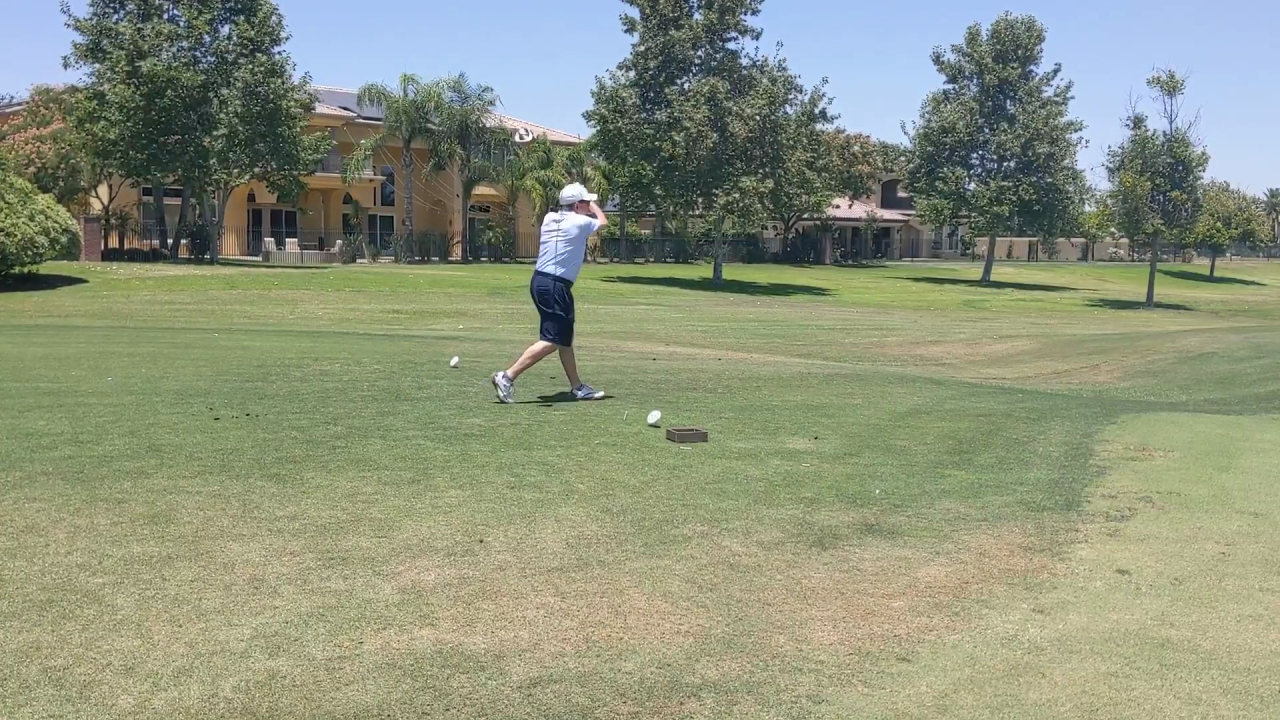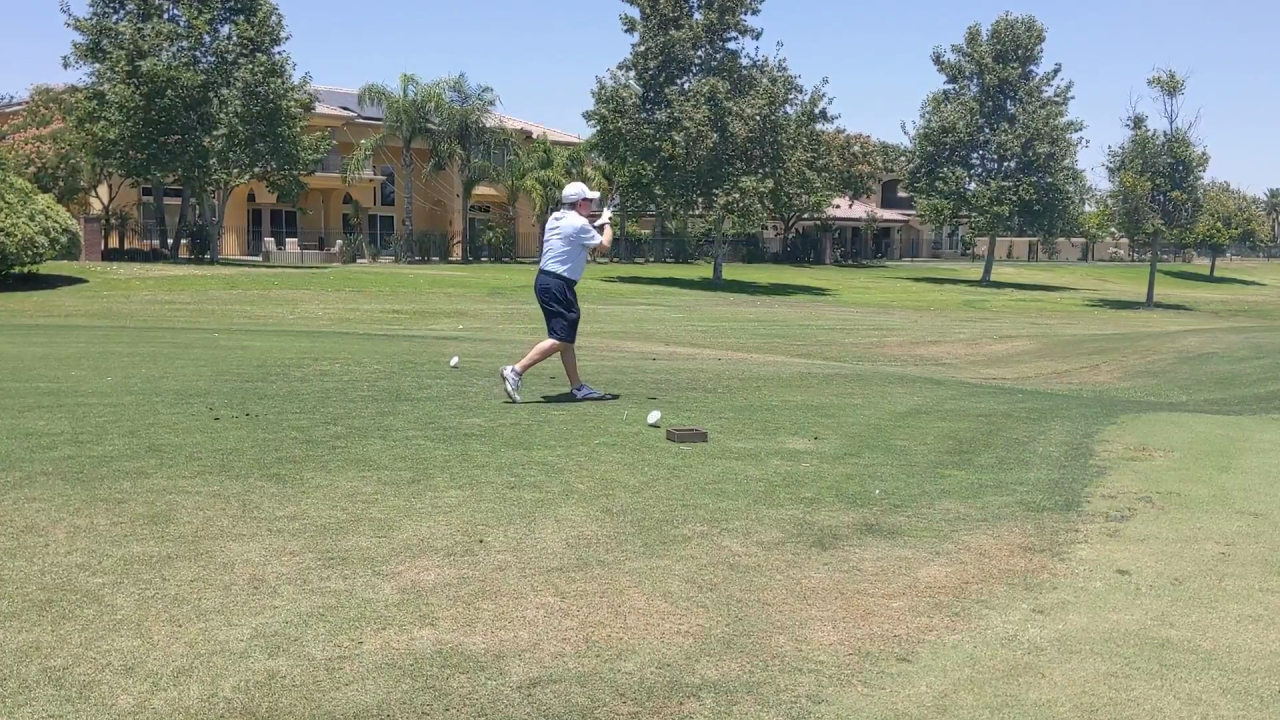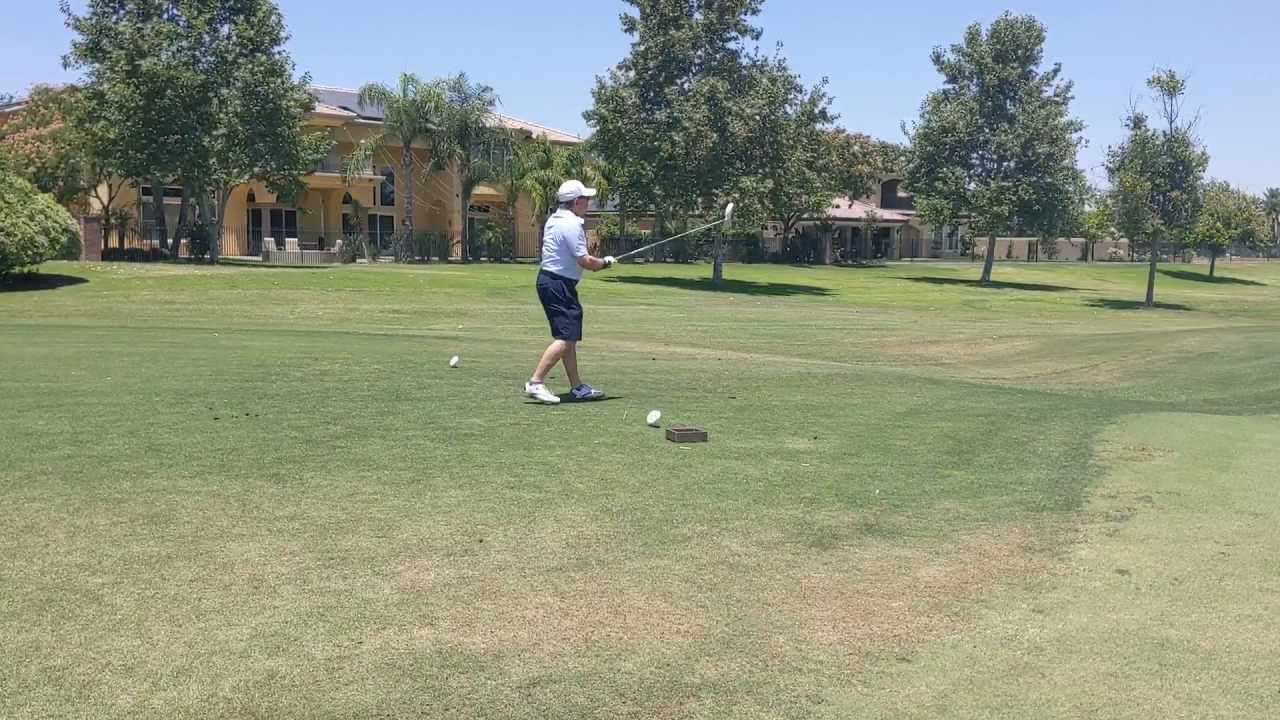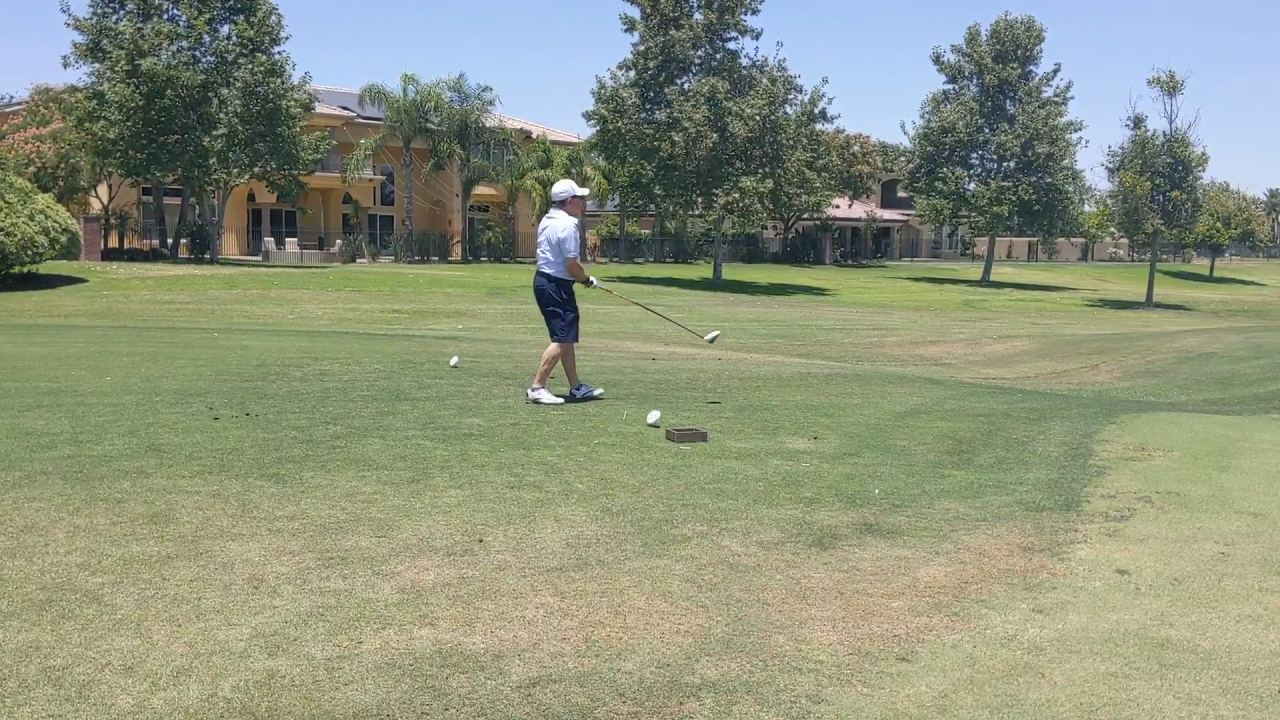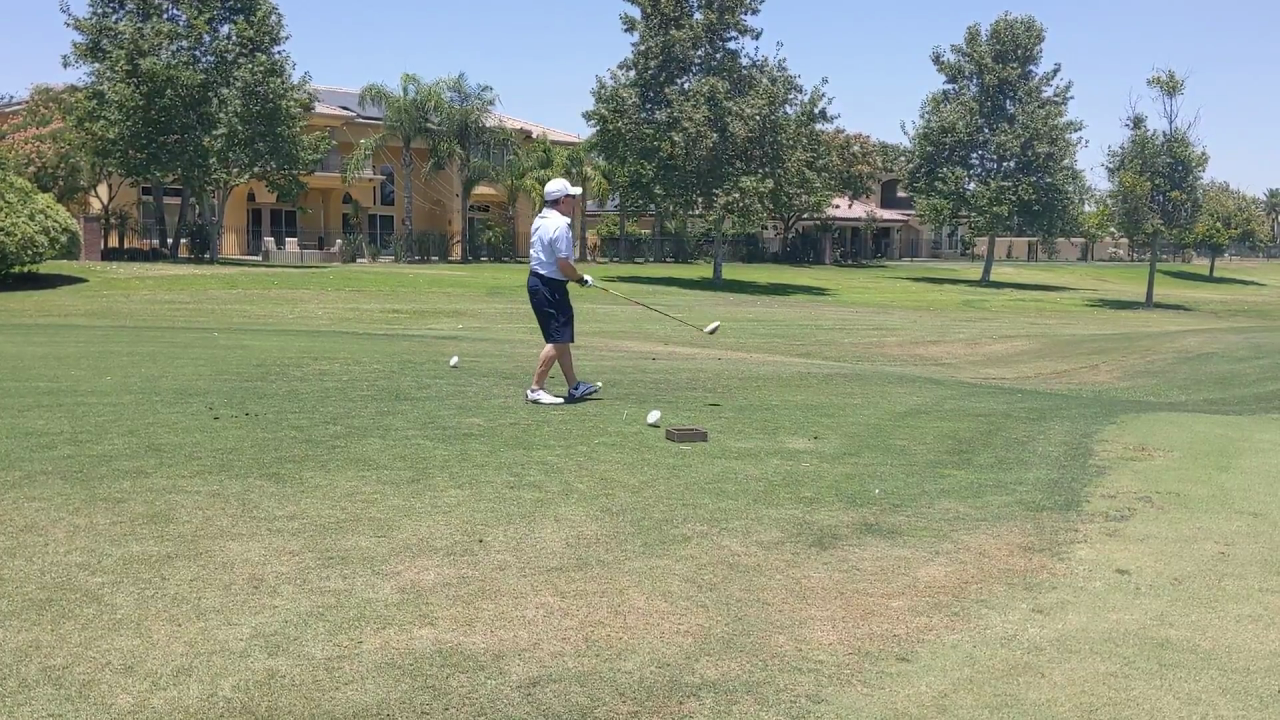
dt=0.2s
person 1, frame 1
left shoulder: (550, 219)
right shoulder: (579, 223)
right elbow: (602, 222)
left wrist: (589, 204)
right wrist: (593, 204)
left hip: (542, 282)
right hip: (554, 287)
left knee: (565, 338)
right knee: (551, 341)
left ankle: (577, 387)
right ankle: (507, 377)
person 1, frame 2
left shoulder: (557, 219)
right shoulder: (577, 224)
right elbow: (605, 244)
left wrist: (597, 224)
right wrist: (607, 223)
left hip: (549, 282)
right hip: (557, 285)
left knee: (566, 338)
right knee: (559, 338)
left ankle: (576, 387)
right ankle: (515, 371)
person 1, frame 3
left shoulder: (555, 220)
right shoulder: (572, 224)
right elbow: (584, 260)
left wrist: (596, 262)
right wrist: (605, 262)
left hip: (551, 281)
right hip: (558, 285)
left knee: (569, 337)
right knee: (565, 337)
left ankle: (577, 387)
right ankle: (535, 382)
person 1, frame 4
left shoulder: (548, 220)
right shoulder: (566, 225)
right elbow: (572, 264)
left wrist: (580, 278)
right wrist: (587, 279)
left hip: (546, 282)
right hip: (555, 286)
left knee: (566, 338)
right knee: (562, 339)
left ankle: (576, 387)
right ankle: (537, 388)
person 1, frame 5
left shoulder: (541, 220)
right shoulder: (559, 225)
right elbow: (564, 264)
left wrist: (575, 276)
right wrist: (580, 278)
left hip: (541, 282)
right hip: (549, 287)
left knee: (561, 337)
right knee: (557, 340)
left ankle: (575, 386)
right ankle: (536, 389)
